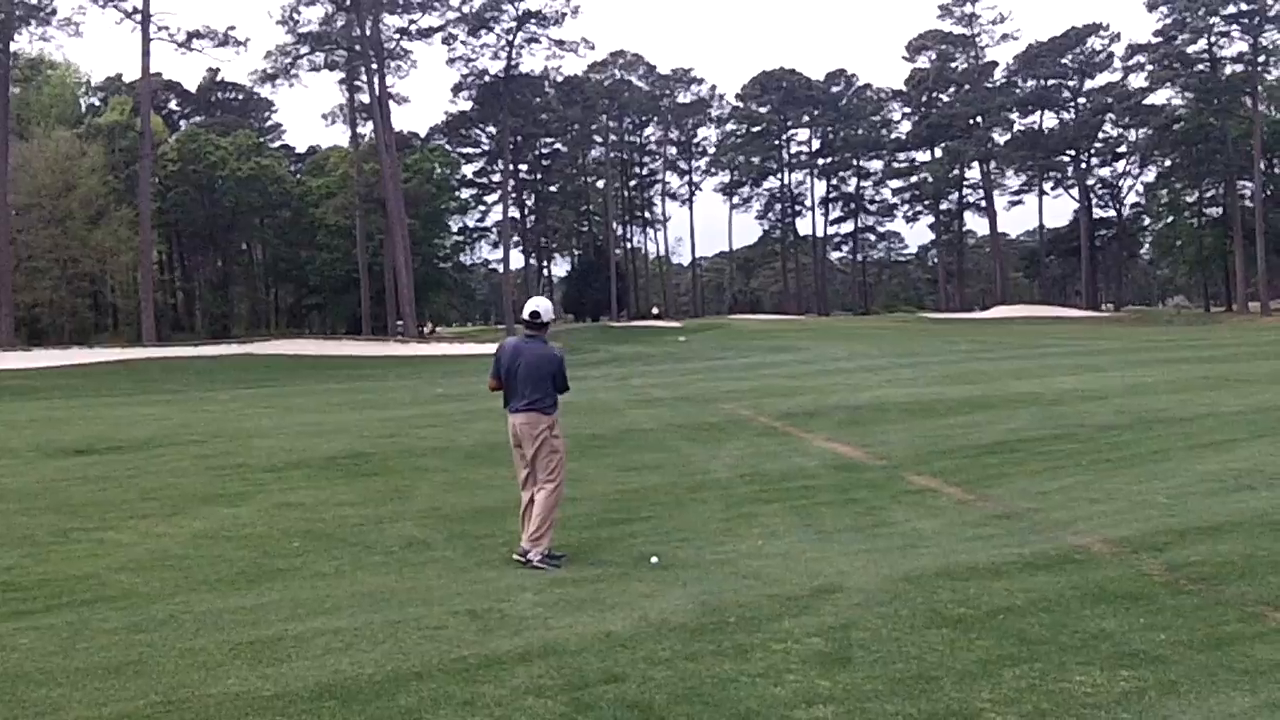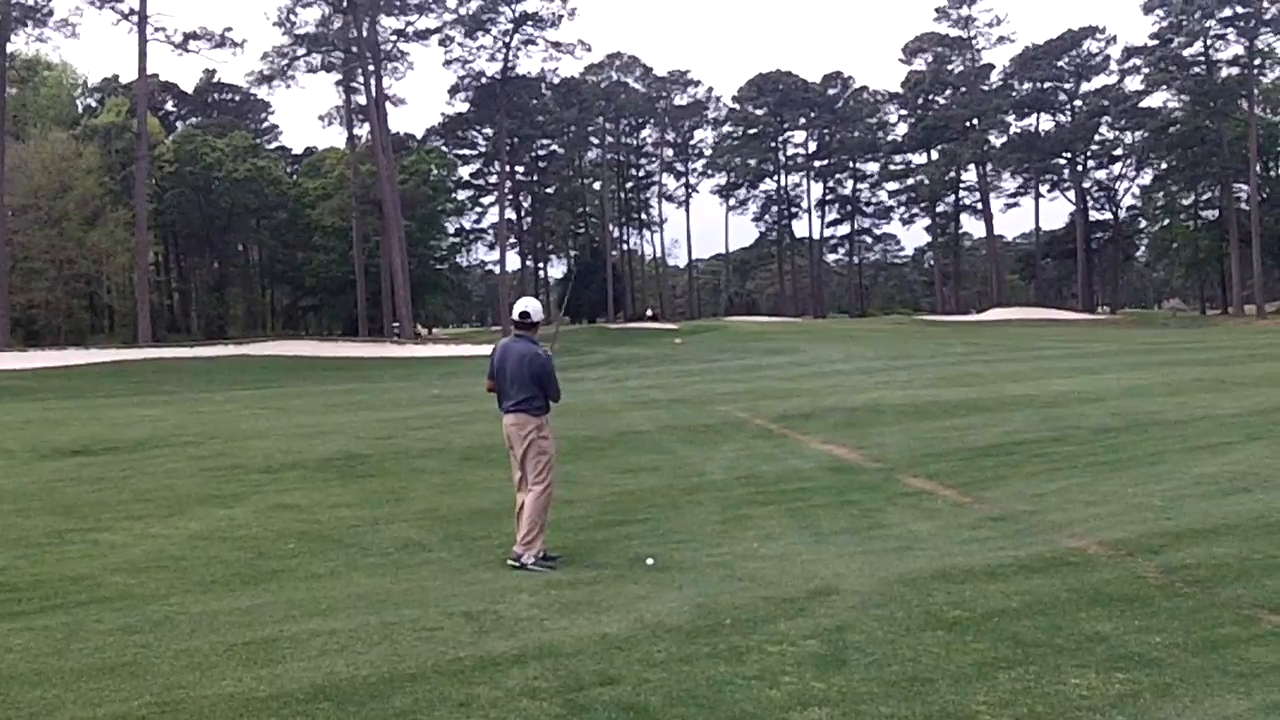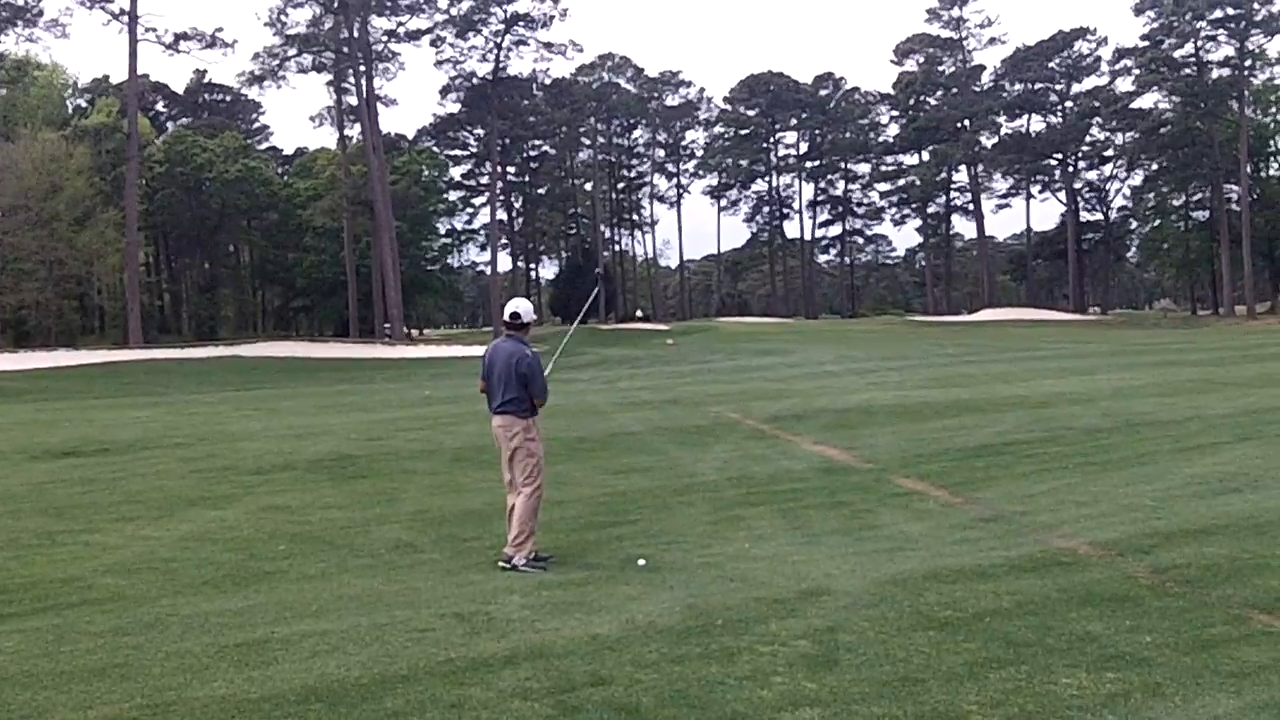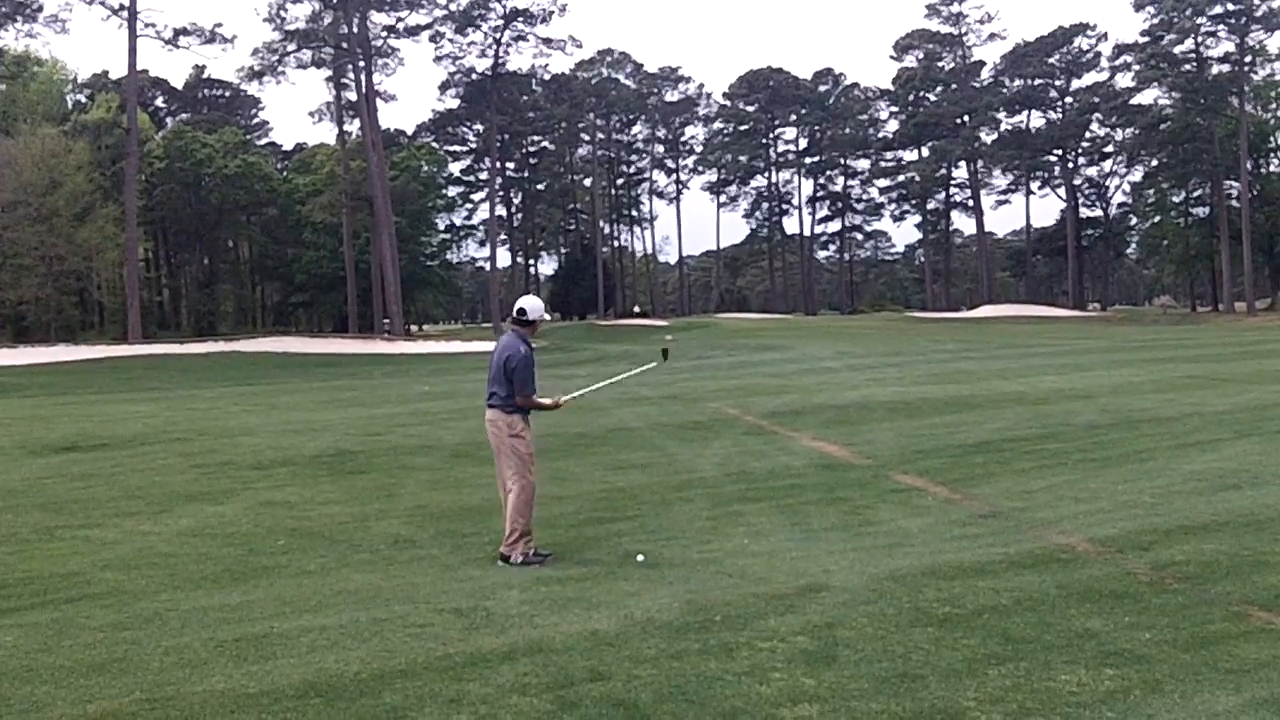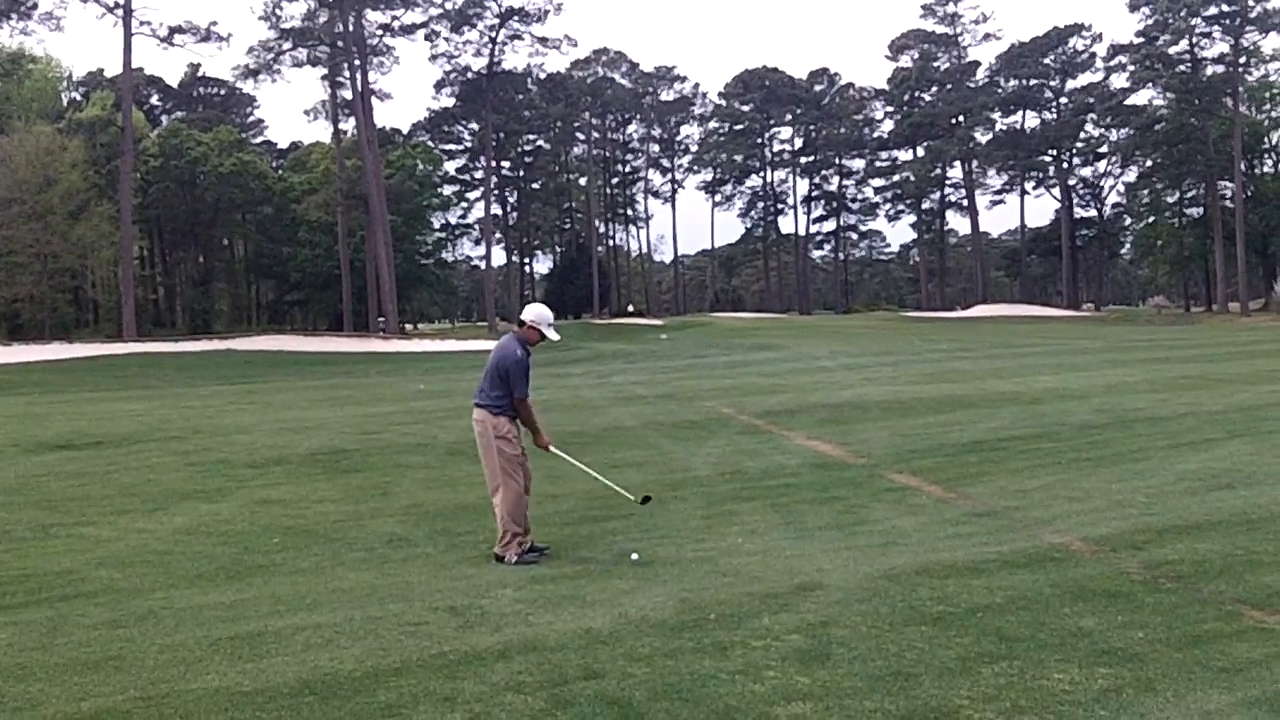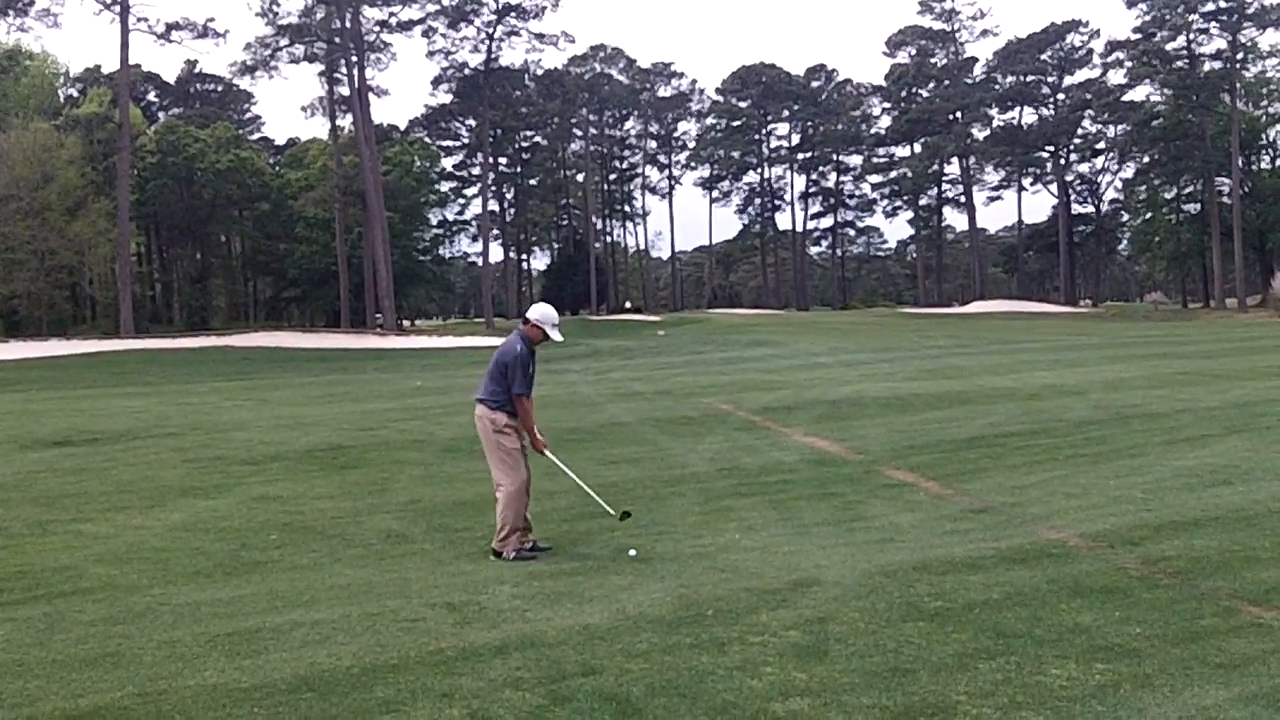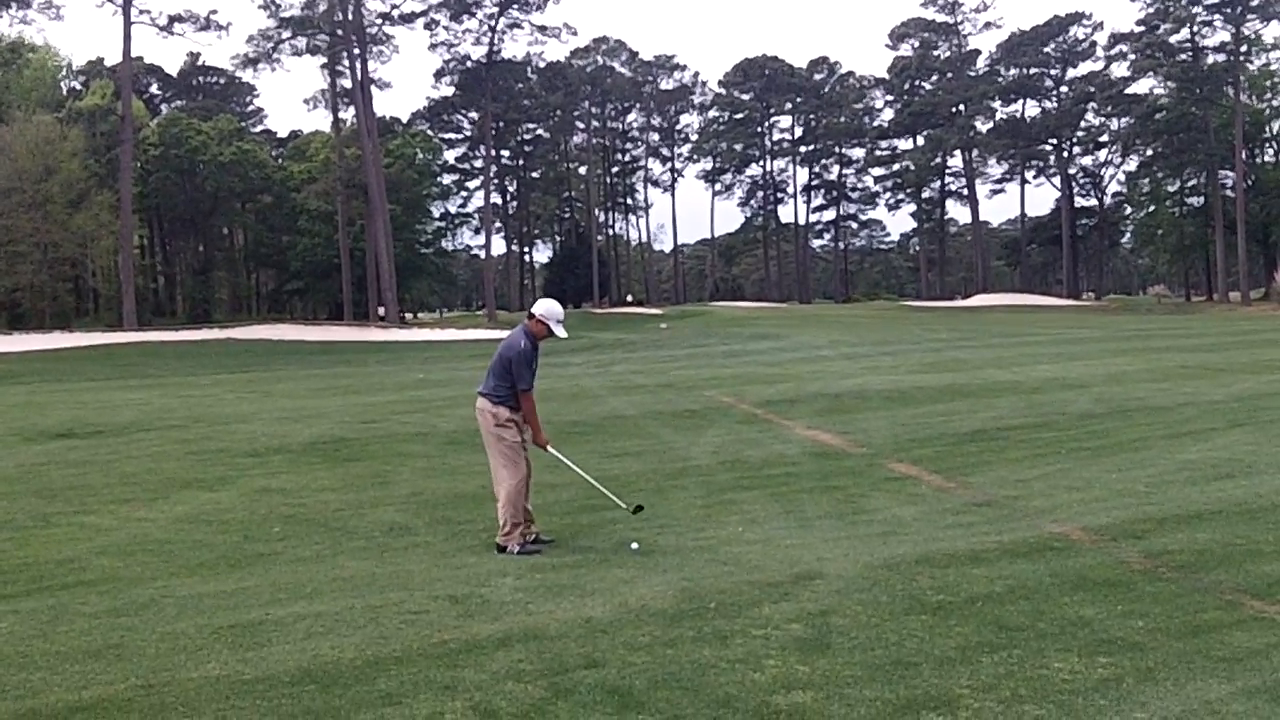
dt=0.4s
person 1, frame 1
left shoulder: (506, 347)
right shoulder: (553, 356)
left elbow: (493, 384)
right elbow: (562, 389)
left hip: (515, 420)
right hip: (541, 422)
left knee: (530, 485)
right knee: (549, 484)
left ankle: (533, 545)
right ankle: (533, 548)
person 1, frame 2
left shoulder: (500, 348)
right shoulder: (539, 355)
left elbow: (491, 385)
right elbow: (555, 397)
left hip: (510, 420)
right hip: (532, 423)
left knee: (525, 486)
right knee: (540, 486)
left ankle: (530, 547)
right ankle: (526, 552)
person 1, frame 3
left shoulder: (493, 349)
right shoulder: (526, 356)
left elbow: (484, 387)
right elbow: (540, 400)
right wrist: (539, 386)
left hip: (499, 421)
right hip: (519, 425)
left knee: (516, 488)
right knee: (530, 487)
left ankle: (521, 548)
right ankle: (516, 554)
person 1, frame 4
left shoulder: (506, 342)
right shoulder: (521, 352)
right elbow: (523, 399)
left wrist: (540, 402)
right wrist: (548, 404)
left hip: (501, 416)
right hip: (510, 421)
left knee: (514, 483)
right knee: (521, 484)
left ankle: (522, 544)
right ankle: (513, 551)
person 1, frame 5
left shoulder: (510, 344)
right shoulder: (516, 355)
right elbow: (521, 402)
left wrist: (532, 430)
right wrist: (538, 434)
left hip: (497, 419)
right hip: (496, 421)
left knee: (521, 480)
right knee: (508, 486)
left ankle: (521, 540)
right ankle: (507, 550)
person 1, frame 6
left shoulder: (525, 348)
right shoulder: (516, 352)
left elbow: (526, 395)
right elbow: (519, 400)
left wrist: (533, 429)
right wrist: (532, 436)
left hip: (505, 418)
right hip: (495, 418)
left knee: (521, 479)
right knee: (512, 481)
left ankle: (522, 538)
right ankle: (503, 546)
person 1, frame 7
left shoulder: (527, 341)
right shoulder: (521, 347)
left elbow: (525, 392)
right elbow: (525, 395)
left wrist: (530, 426)
right wrist: (537, 432)
left hip: (505, 411)
right hip: (496, 412)
left knee: (521, 472)
right knee: (511, 475)
left ankle: (525, 530)
right ankle: (508, 541)
